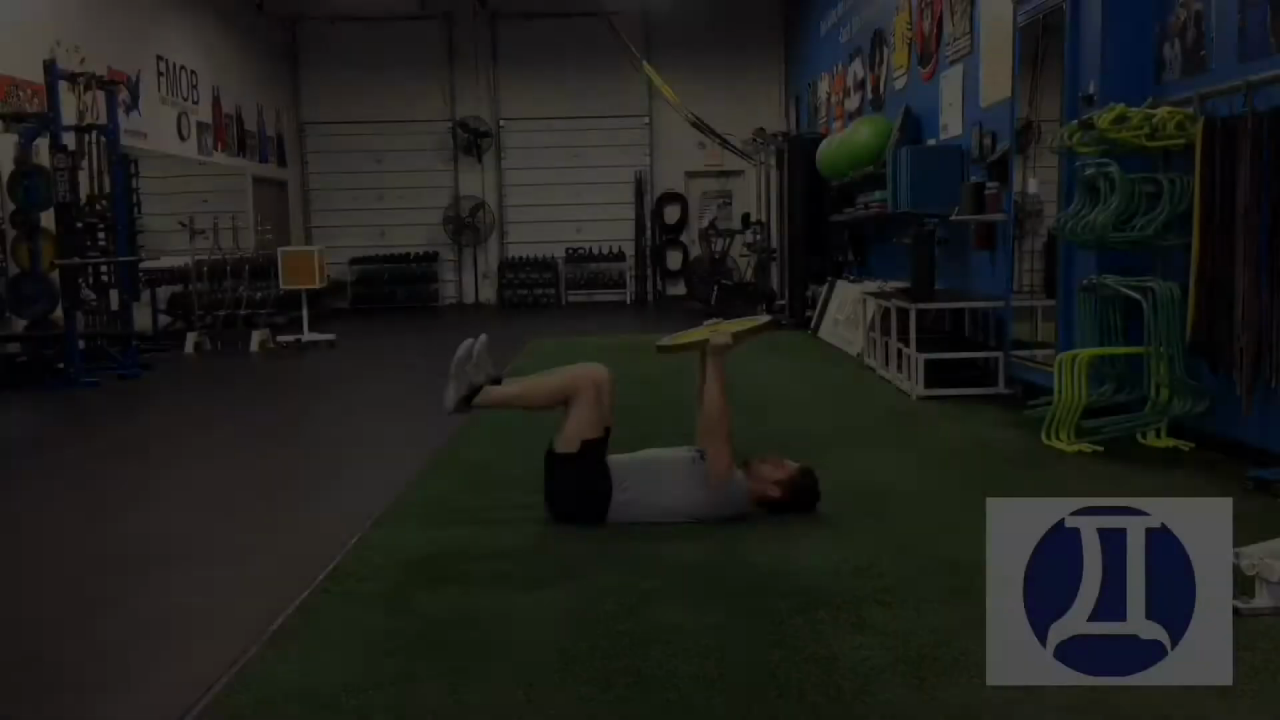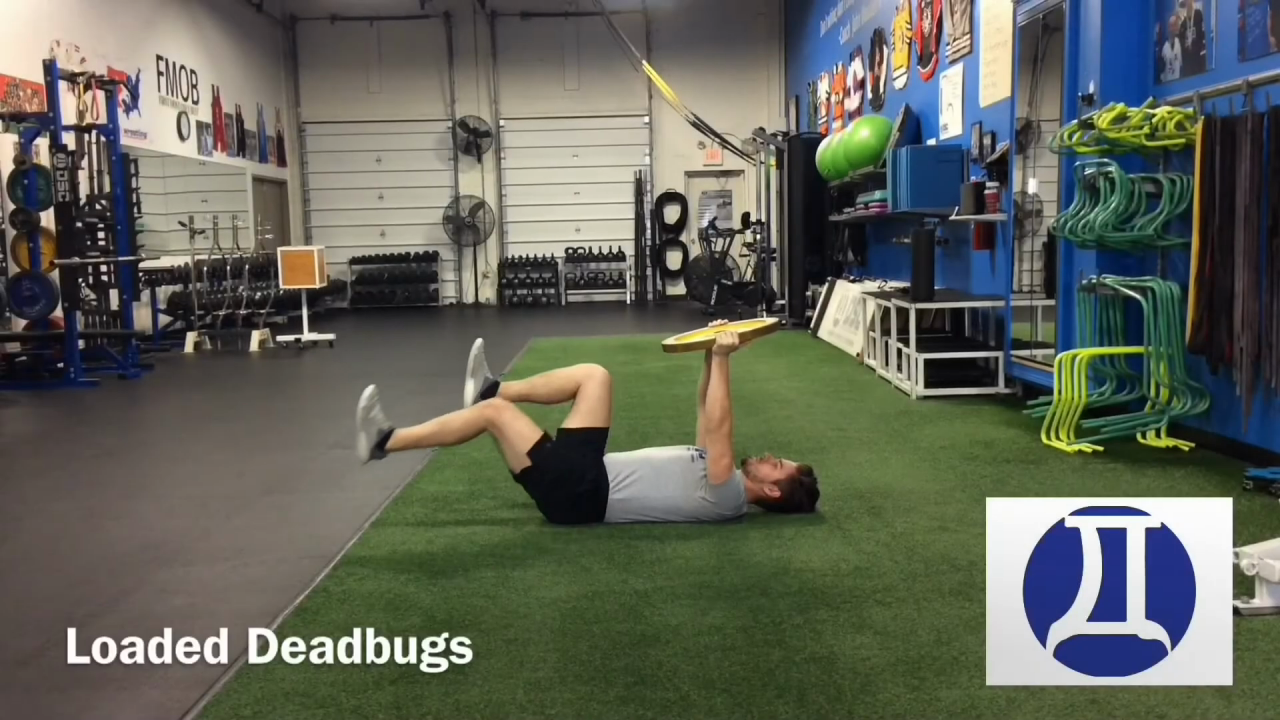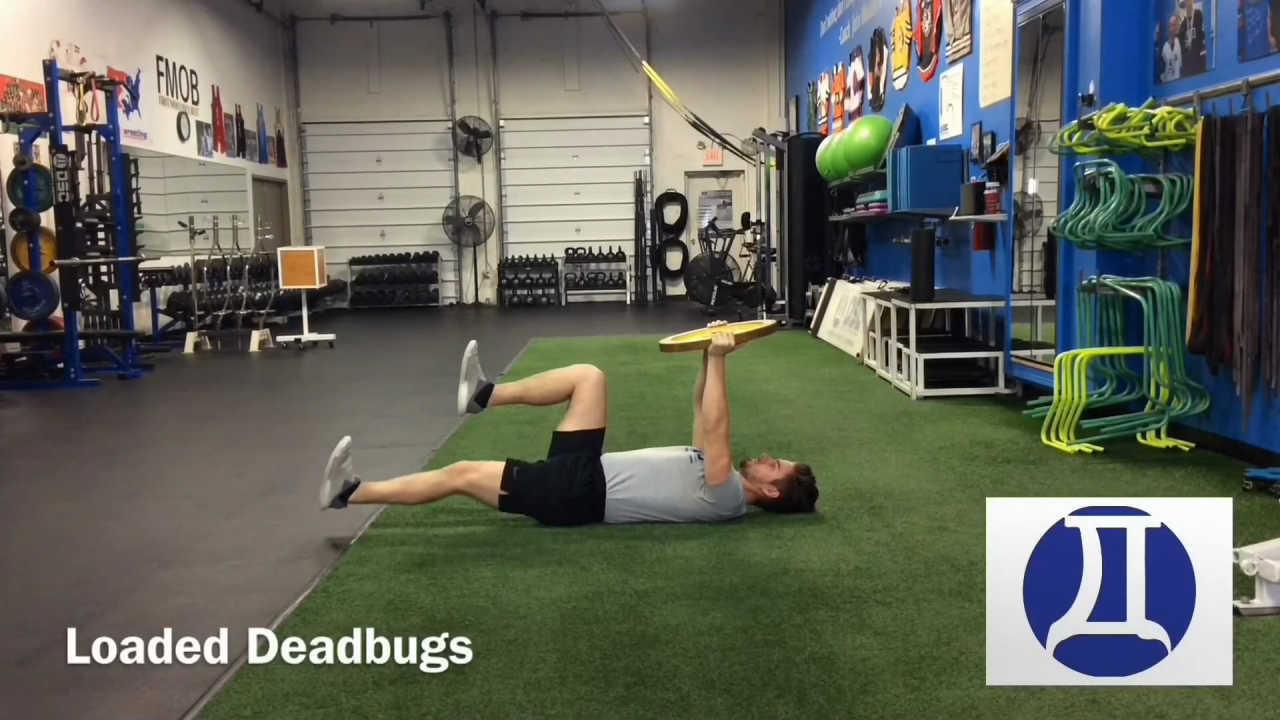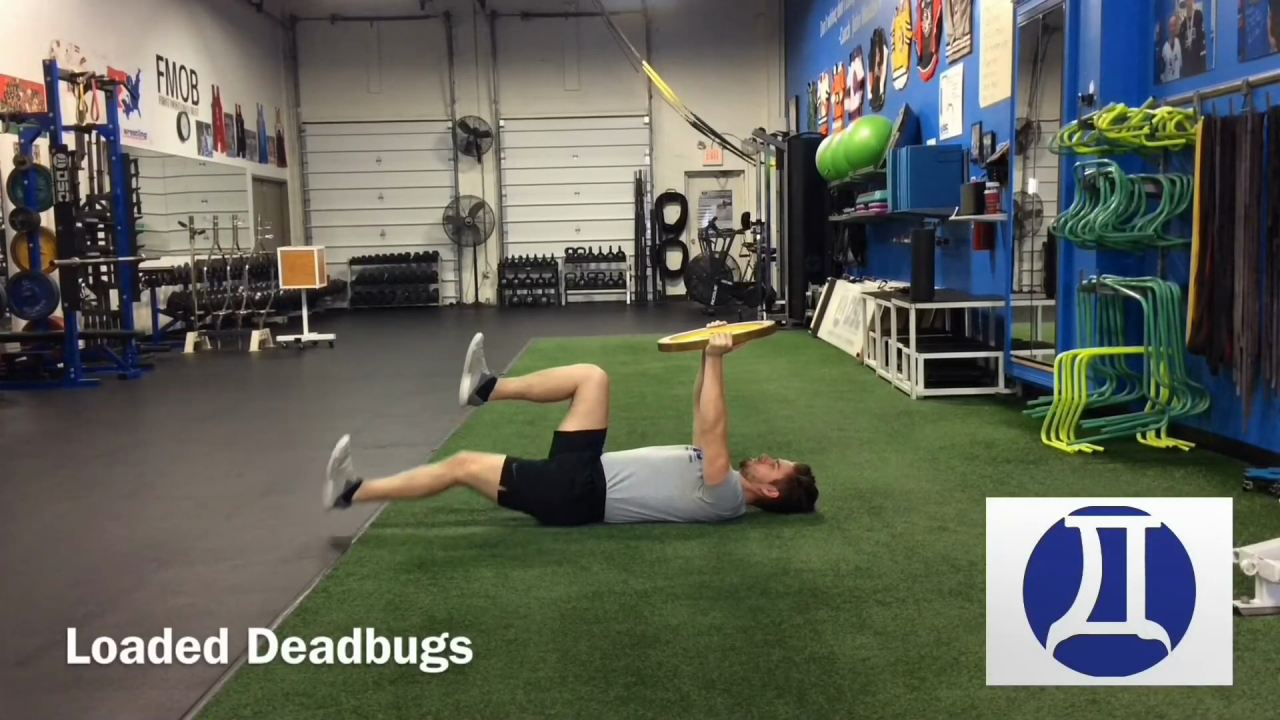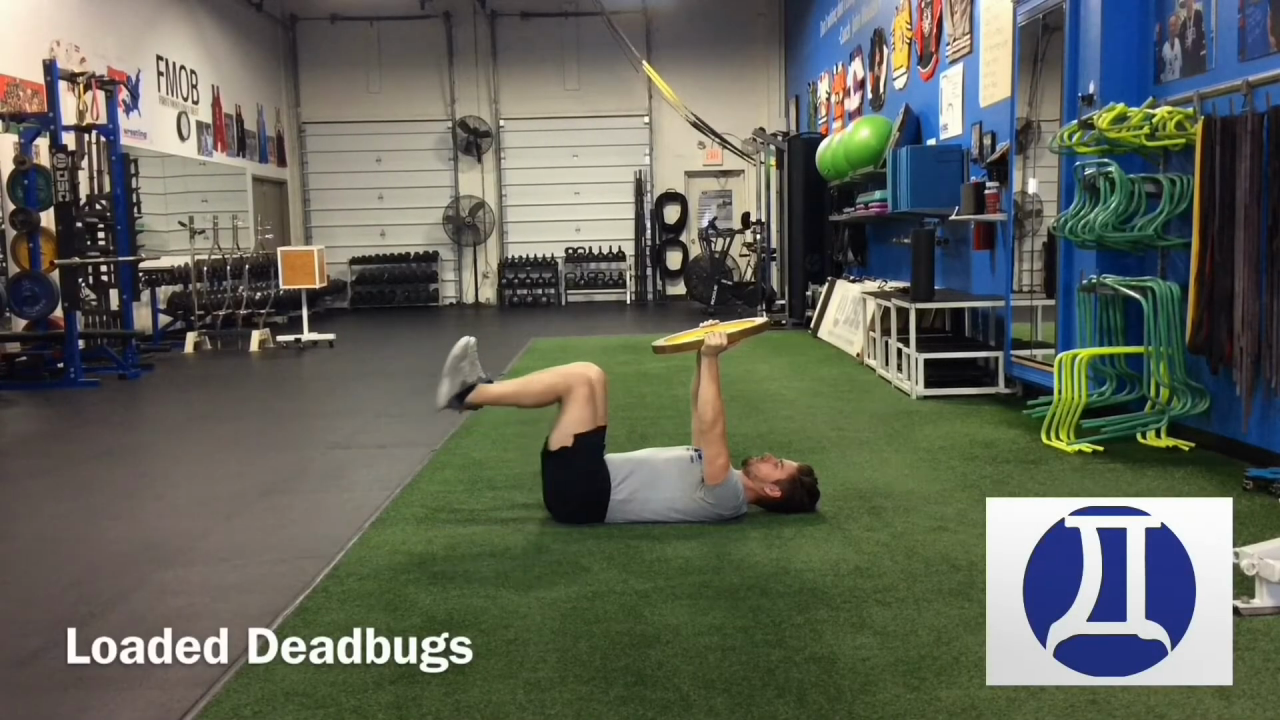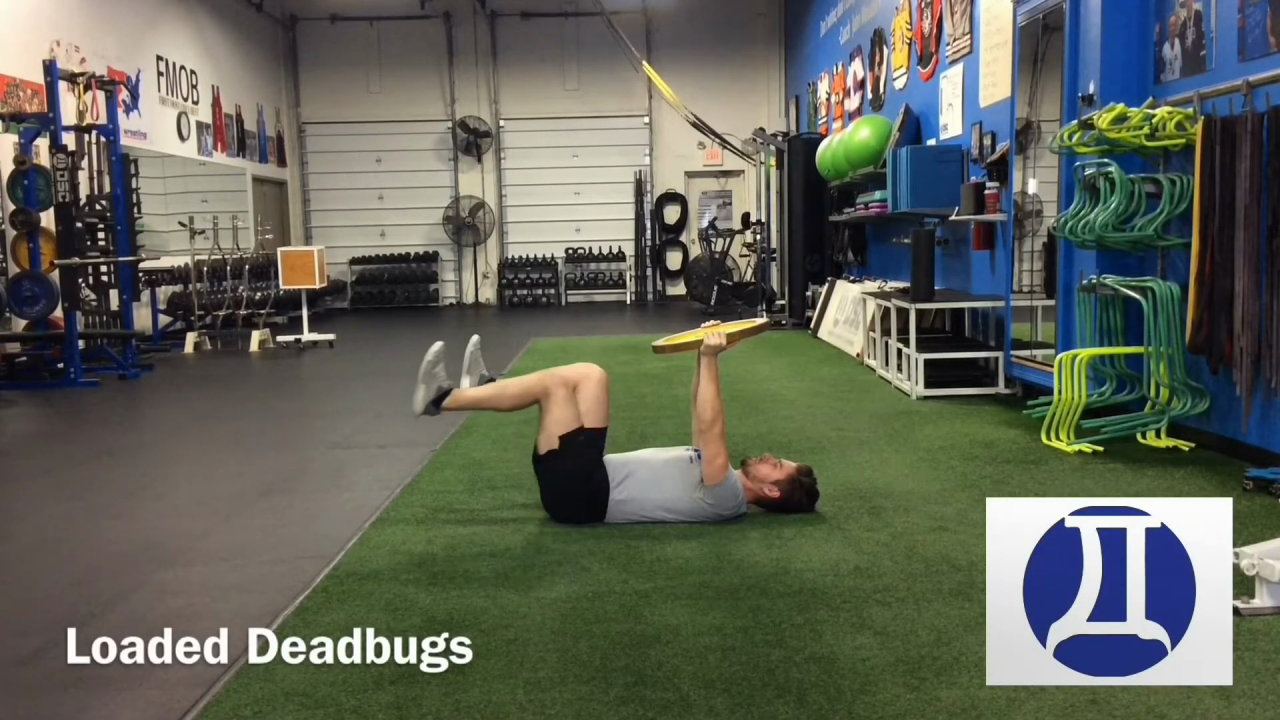
dt=0.7s
person 1, frame 1
left shoulder: (730, 495)
right shoulder: (726, 479)
left elbow: (716, 429)
right elbow: (709, 421)
left wrist: (716, 360)
right wrist: (706, 359)
left hip: (583, 495)
right hip: (596, 482)
left knee: (587, 381)
right knee: (595, 376)
left ankle: (473, 396)
right ankle: (489, 388)
person 1, frame 2
left shoulder: (727, 496)
right shoulder: (723, 476)
left elbow: (719, 428)
right elbow: (706, 414)
left wrist: (722, 360)
right wrist: (710, 357)
left hip: (579, 493)
right hip: (589, 471)
left knee: (494, 413)
right knee: (593, 374)
left ankle: (385, 440)
right ankle: (493, 389)
person 1, frame 3
left shoulder: (726, 497)
right shoulder: (722, 479)
left elbow: (715, 429)
right elbow: (702, 414)
left wrist: (717, 361)
right wrist: (707, 358)
left hip: (579, 494)
right hip: (585, 471)
left knee: (462, 474)
right knee: (588, 377)
left ankle: (352, 491)
right ankle: (487, 395)
person 1, frame 4
left shoulder: (726, 496)
right shoulder: (723, 479)
left elbow: (713, 430)
right elbow: (703, 416)
left wrist: (715, 361)
right wrist: (710, 359)
left hip: (579, 495)
right hip: (585, 473)
left knee: (466, 467)
right knee: (592, 376)
left ankle: (354, 492)
right ankle: (487, 388)
person 1, frame 5
left shoulder: (726, 497)
right shoulder: (727, 478)
left elbow: (711, 431)
right elbow: (703, 419)
left wrist: (710, 361)
right wrist: (703, 358)
left hip: (584, 494)
right hip: (597, 476)
left knee: (577, 382)
right knee: (588, 373)
left ankle: (467, 395)
right ankle: (484, 391)
person 1, frame 6
left shoulder: (725, 498)
right shoulder: (724, 482)
left elbow: (710, 431)
right elbow: (705, 428)
left wrist: (709, 360)
right wrist: (705, 358)
left hip: (581, 494)
right hip: (592, 476)
left knee: (554, 384)
right knee: (590, 375)
left ankle: (442, 398)
right ankle: (485, 389)
